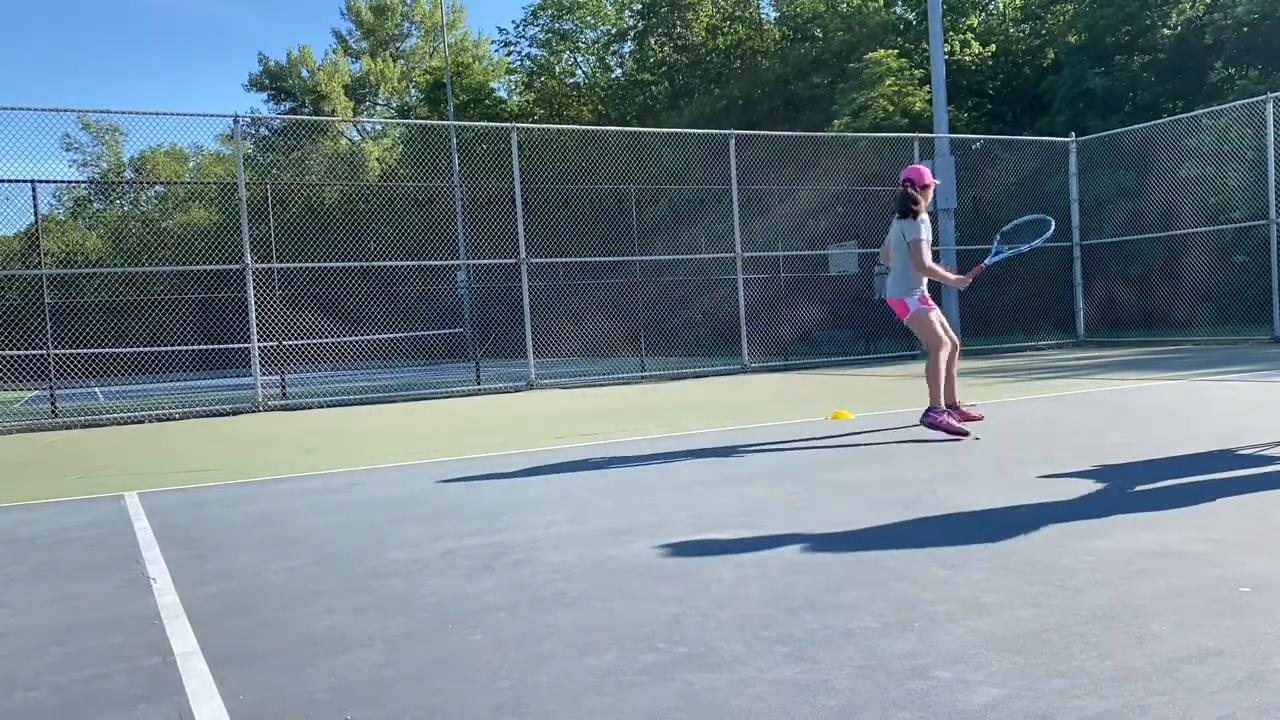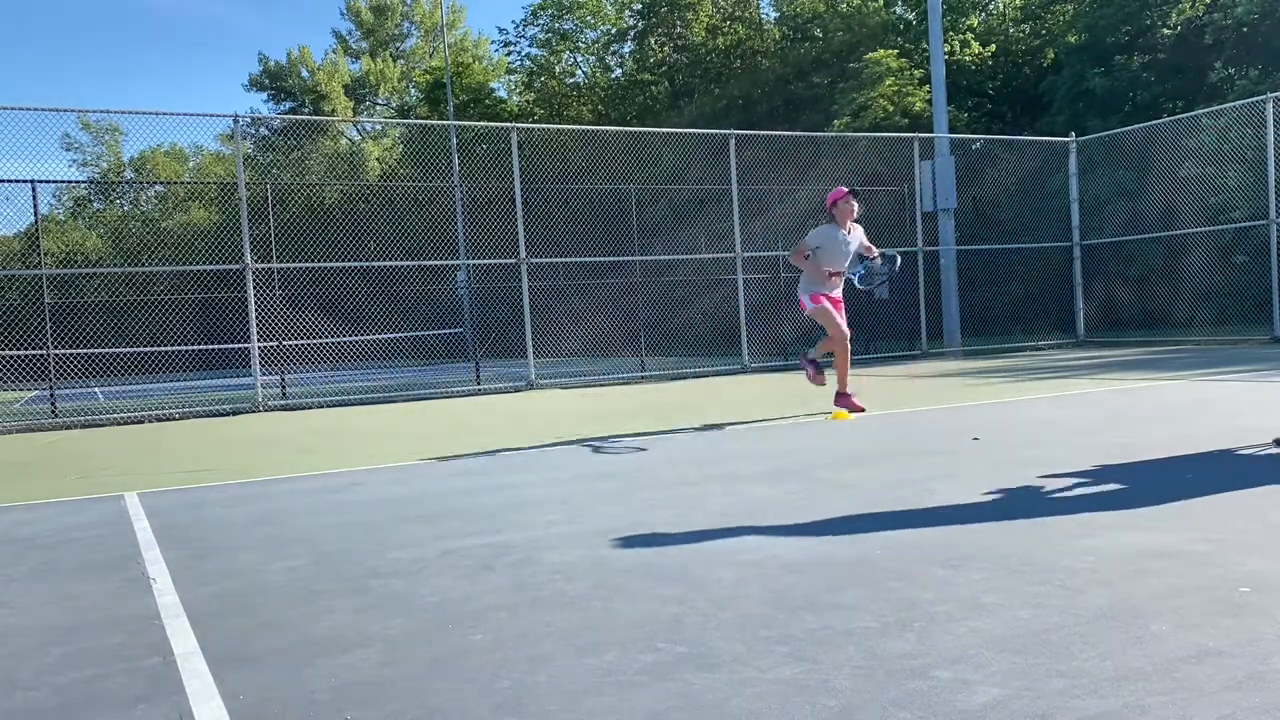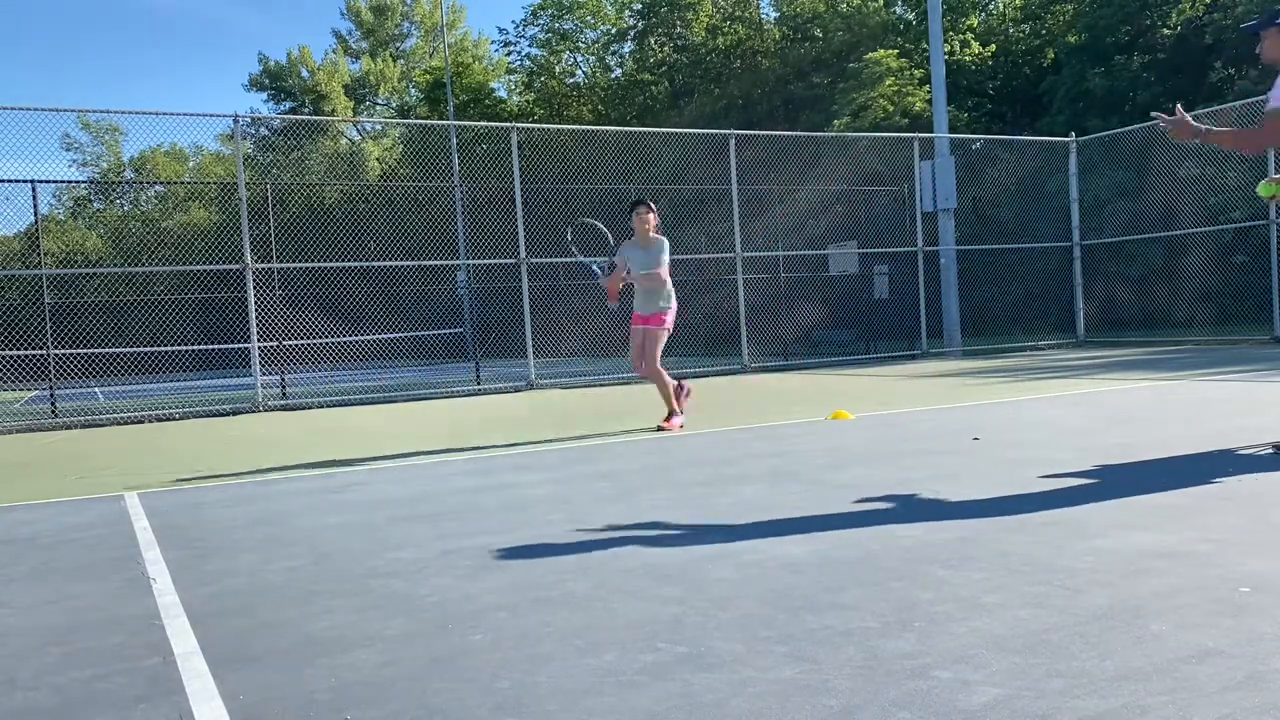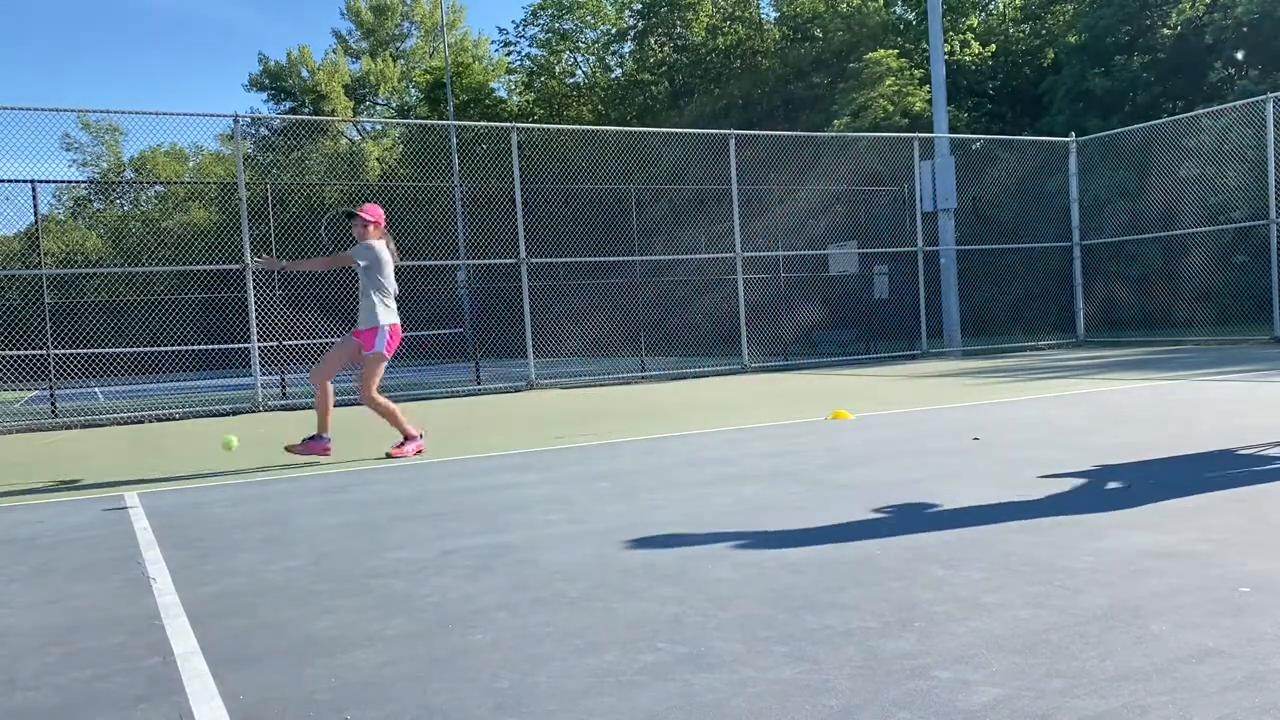
dt=0.7s
person 1, frame 1
left shoulder: (902, 218)
right shoulder: (918, 220)
left elbow: (885, 257)
right elbow: (921, 265)
right wrist: (953, 279)
left hip: (914, 292)
right hip: (907, 294)
left knee: (952, 343)
right knee: (940, 345)
left ankle: (951, 406)
right ankle: (935, 412)
person 1, frame 2
left shoulder: (857, 231)
right shoulder: (823, 232)
left elbow: (868, 249)
right elbow: (795, 255)
left wrist: (874, 255)
right wrist: (817, 271)
left hip: (834, 293)
right hip: (812, 292)
left knee: (843, 344)
right knee: (842, 334)
left ankle: (842, 394)
right ankle: (811, 357)
person 1, frame 3
left shoulder: (660, 243)
right shoulder: (626, 247)
left elbow: (661, 277)
right elbow: (619, 275)
left wrist: (617, 282)
right wrist: (614, 289)
left hip: (662, 309)
right hip: (640, 311)
left knee: (652, 365)
right knee: (639, 367)
left ankle: (676, 413)
right ankle: (678, 387)
person 1, frame 4
left shoulder: (371, 248)
right shoulder: (376, 251)
left elbow: (327, 263)
left wrist: (283, 265)
left hip: (382, 329)
right hip: (365, 329)
left knee: (367, 395)
right knee: (319, 374)
left ankle: (412, 438)
right ankle: (322, 438)
